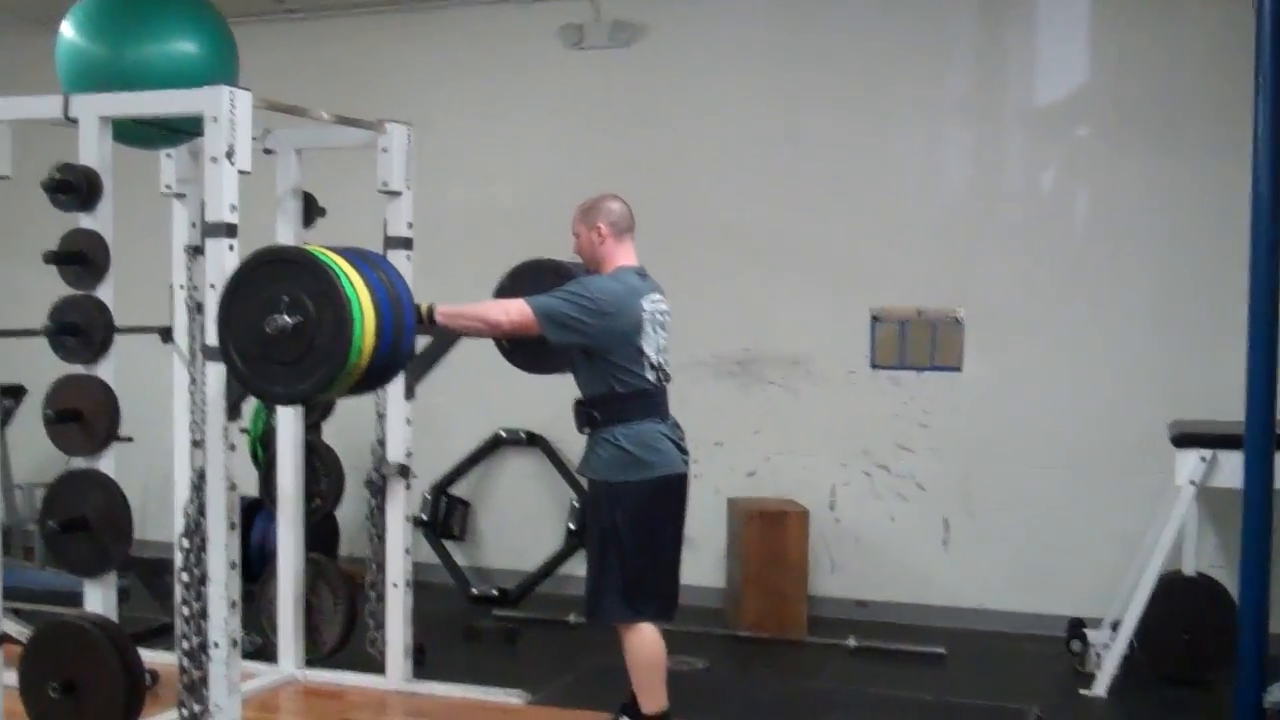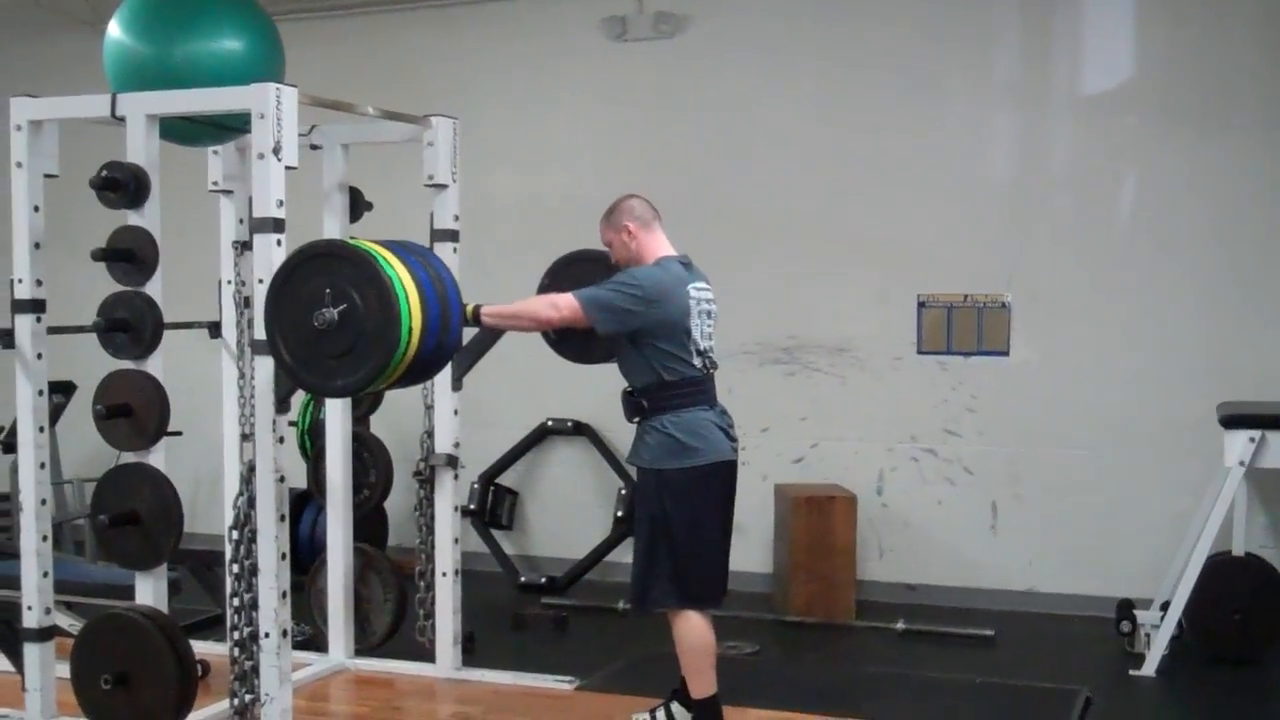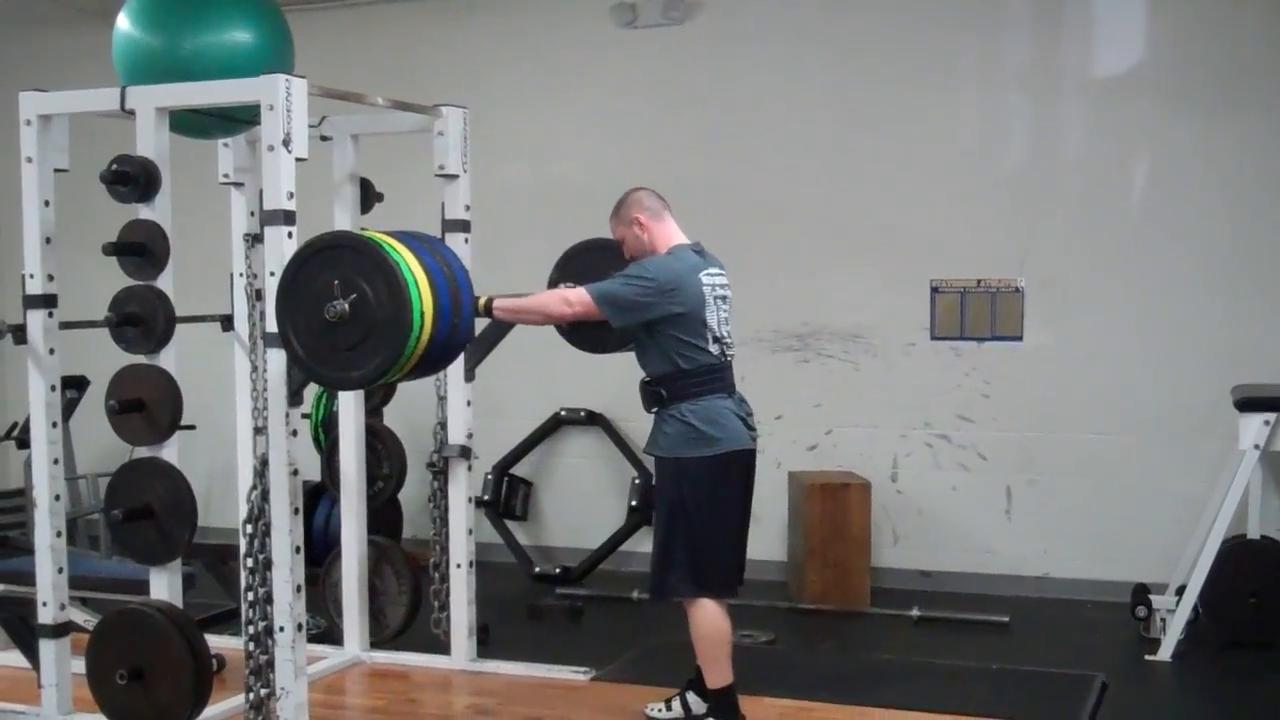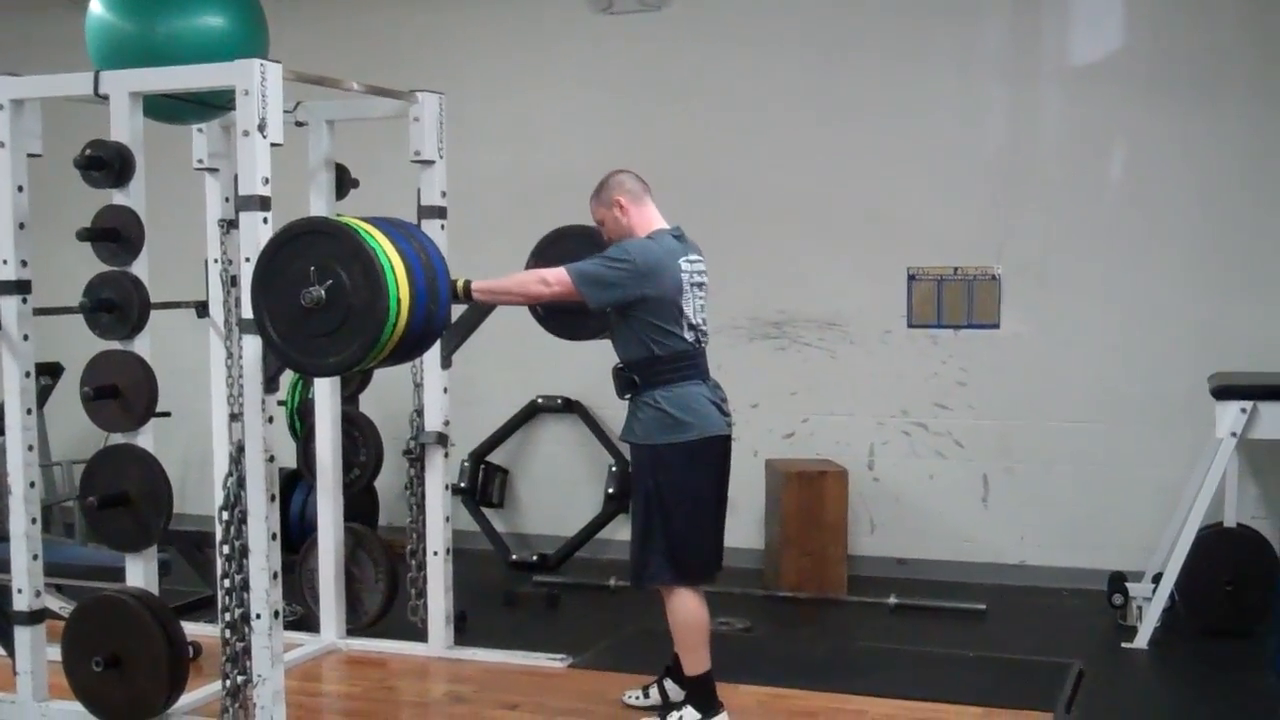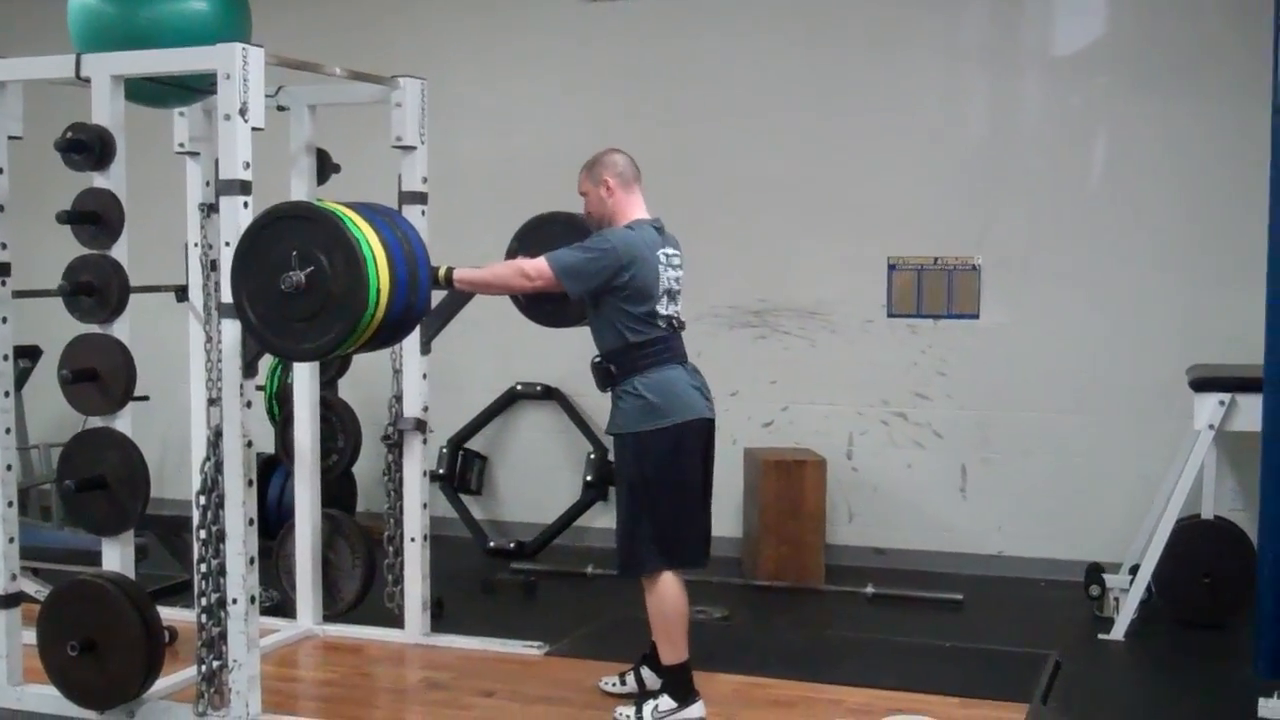
dt=0.5s
person 1, frame 1
left shoulder: (603, 294)
right shoulder: (644, 291)
left elbow: (506, 318)
left wrist: (429, 314)
left hip: (629, 462)
right hip: (654, 457)
left knee: (634, 608)
right knee: (640, 602)
person 1, frame 2
left shoulder: (648, 284)
right shoulder: (689, 278)
left elbow: (555, 311)
left wrist: (475, 313)
left hip: (678, 450)
right hip: (702, 444)
left knee: (682, 594)
right knee: (687, 590)
person 1, frame 3
left shoulder: (661, 273)
right shoulder: (703, 266)
left elbow: (567, 306)
left wrist: (487, 306)
left hip: (696, 438)
right hip: (720, 431)
left knee: (698, 583)
right knee: (703, 578)
person 1, frame 4
left shoulder: (639, 257)
right shoulder: (680, 250)
left elbow: (547, 285)
left wrist: (465, 289)
left hip: (672, 425)
right hip: (695, 419)
left knee: (675, 571)
right knee: (678, 566)
person 1, frame 5
left shoulder: (618, 247)
right shoulder: (658, 241)
left elbow: (528, 275)
left wrist: (446, 276)
left hip: (654, 412)
right hip: (678, 405)
left knee: (658, 557)
right knee: (658, 551)
right ankle: (657, 666)
